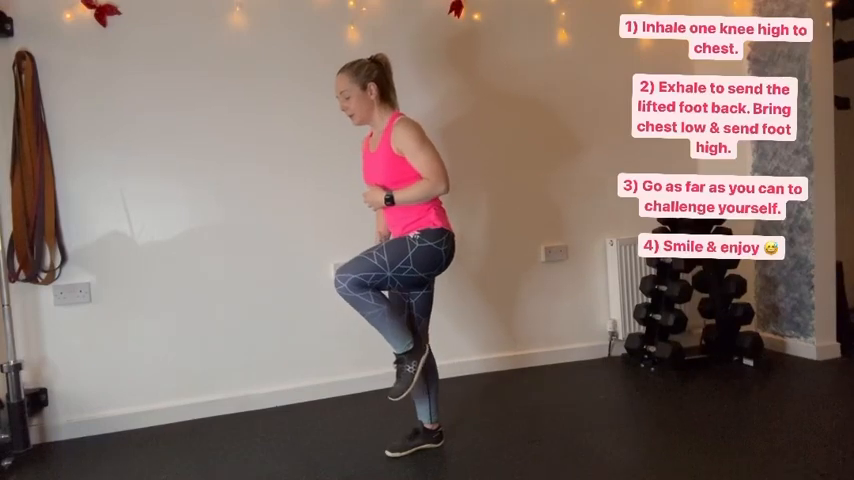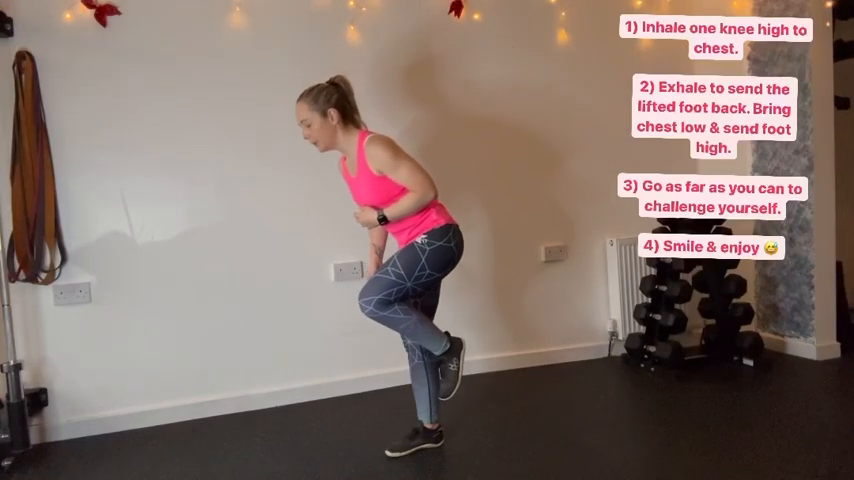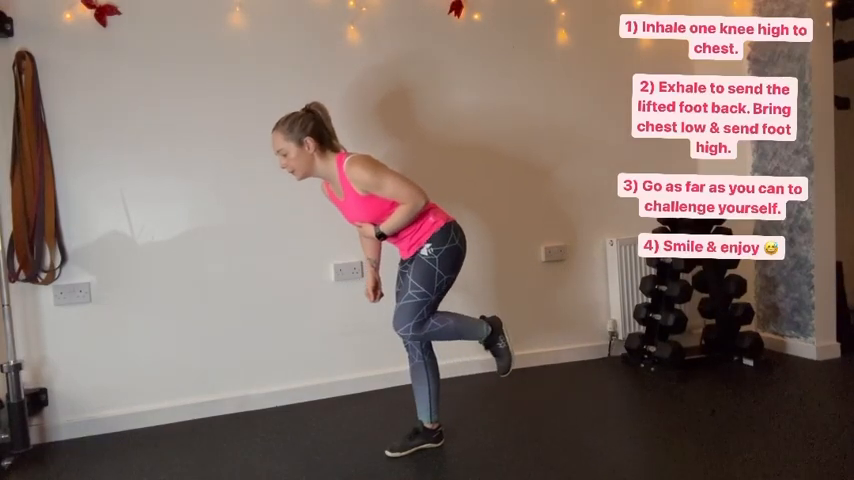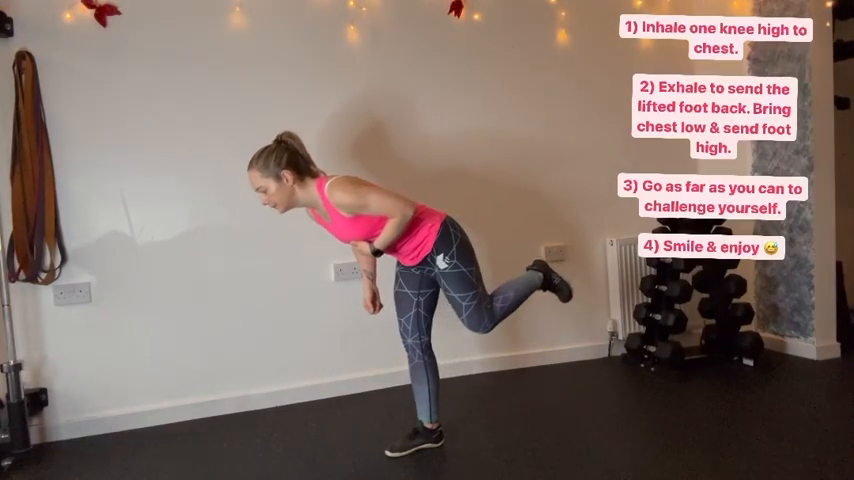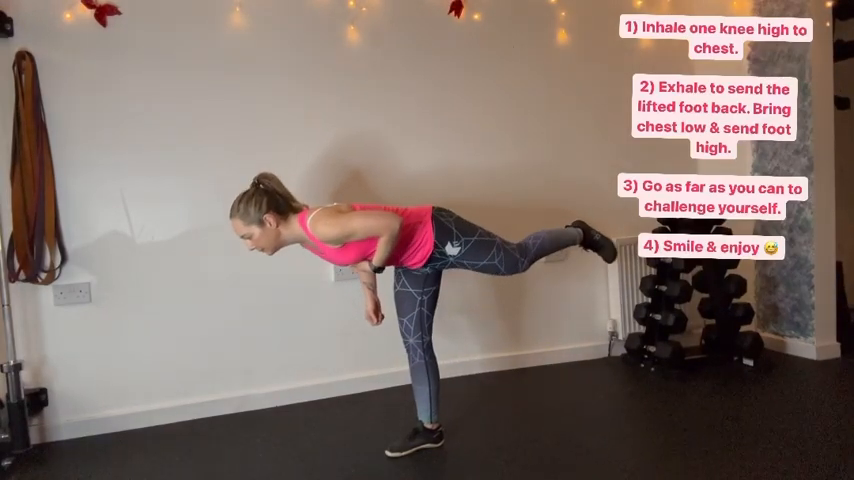
dt=1s
person 1, frame 1
left shoulder: (403, 129)
right shoulder: (370, 142)
left elbow: (439, 183)
left wrist: (387, 196)
right wrist: (380, 255)
left hip: (429, 241)
right hip: (410, 247)
left knee: (348, 279)
right knee: (414, 342)
left ankle: (406, 351)
right ankle: (429, 428)
person 1, frame 2
left shoulder: (376, 147)
right shoulder: (346, 163)
left elbow: (426, 190)
left wrist: (380, 216)
right wrist: (375, 261)
left hip: (437, 239)
right hip: (417, 248)
left knee: (372, 300)
right knee: (414, 341)
left ankle: (446, 347)
right ankle: (429, 428)
person 1, frame 3
left shoulder: (356, 168)
right shoulder: (329, 186)
left elbow: (417, 200)
left wrist: (380, 231)
right wrist: (371, 271)
left hip: (438, 241)
right hip: (413, 254)
left knee: (407, 324)
right knee: (414, 342)
left ankle: (487, 331)
right ankle: (429, 428)
person 1, frame 4
left shoulder: (338, 192)
right shoulder: (314, 210)
left elbow: (405, 210)
left wrist: (376, 247)
right wrist: (369, 284)
left hip: (440, 245)
right hip: (411, 262)
left knee: (480, 320)
right knee: (414, 344)
left ankle: (538, 276)
right ankle: (429, 429)
person 1, frame 5
left shoulder: (322, 226)
right shoulder: (306, 238)
left elbow: (391, 223)
left wrist: (376, 263)
right wrist: (370, 296)
left hip: (438, 238)
right hip: (414, 261)
left knee: (516, 260)
right knee: (415, 344)
left ankle: (581, 235)
right ankle: (429, 428)
